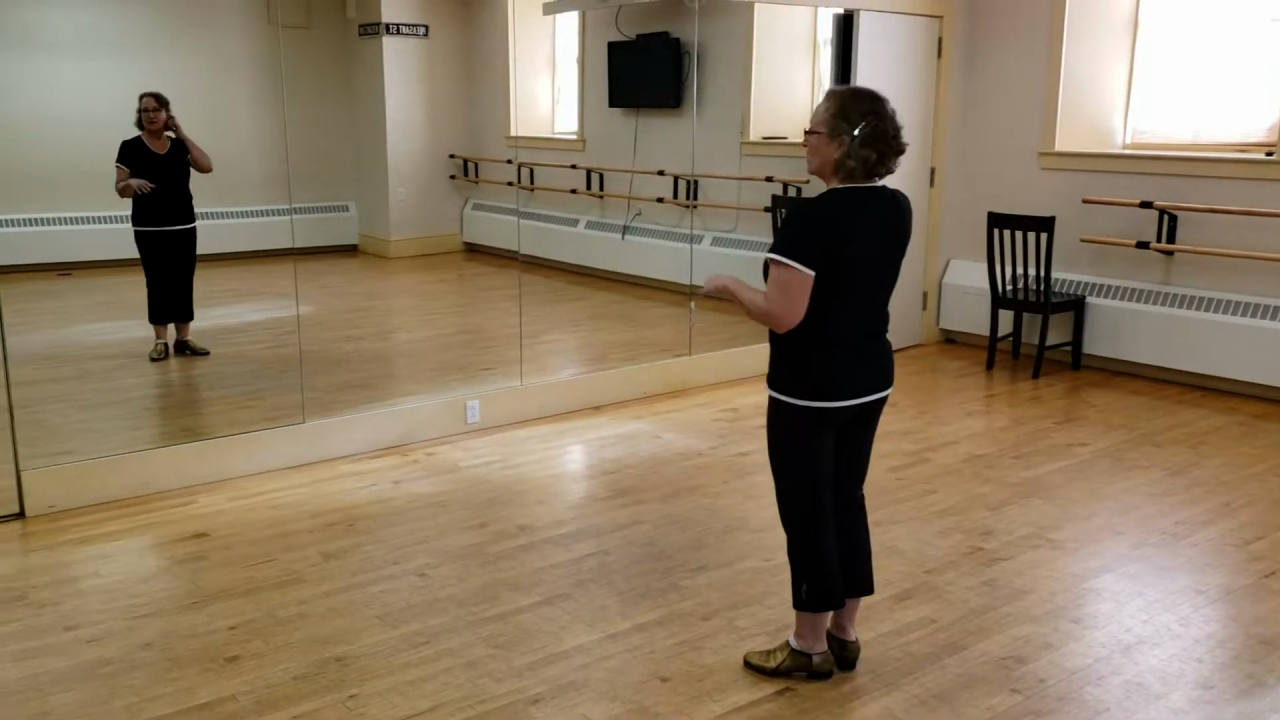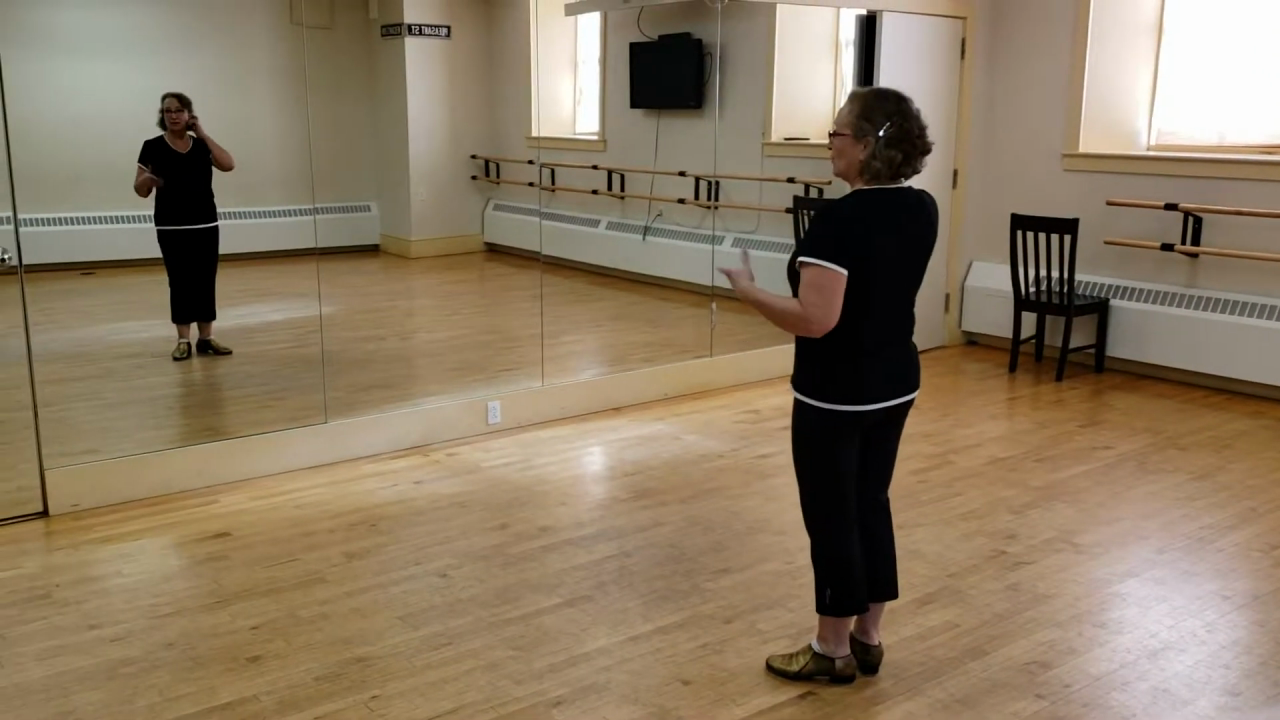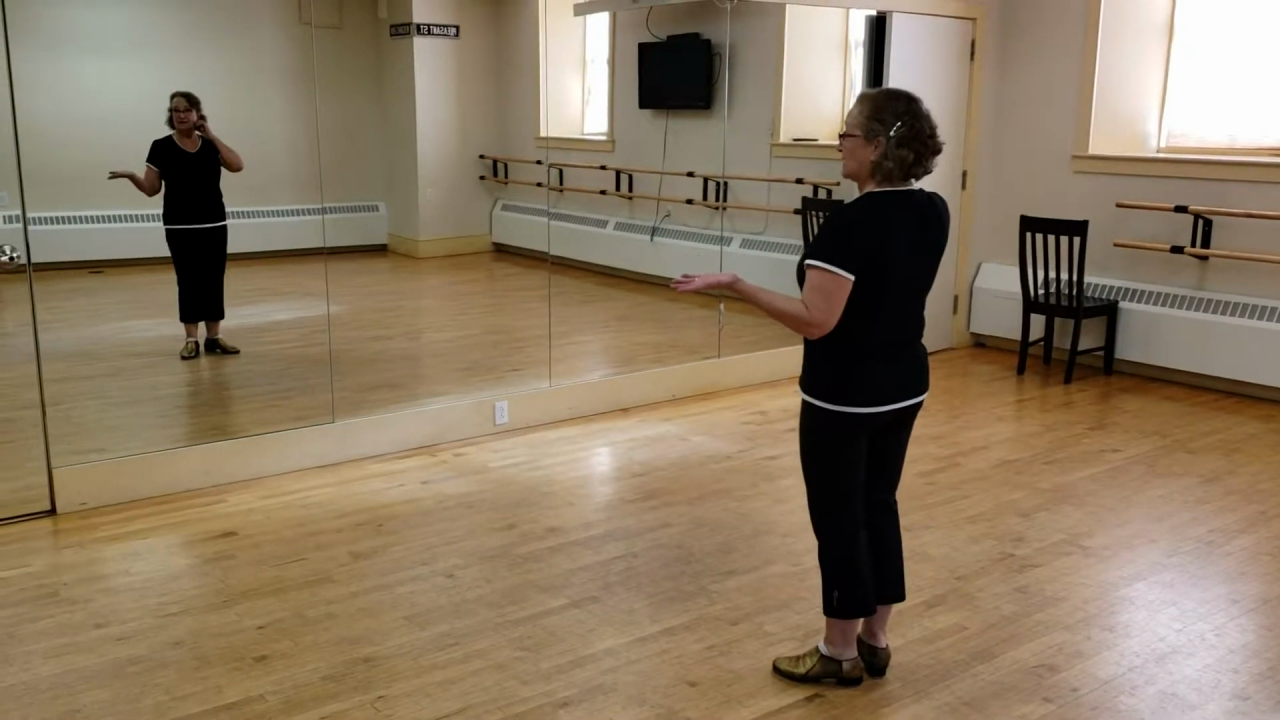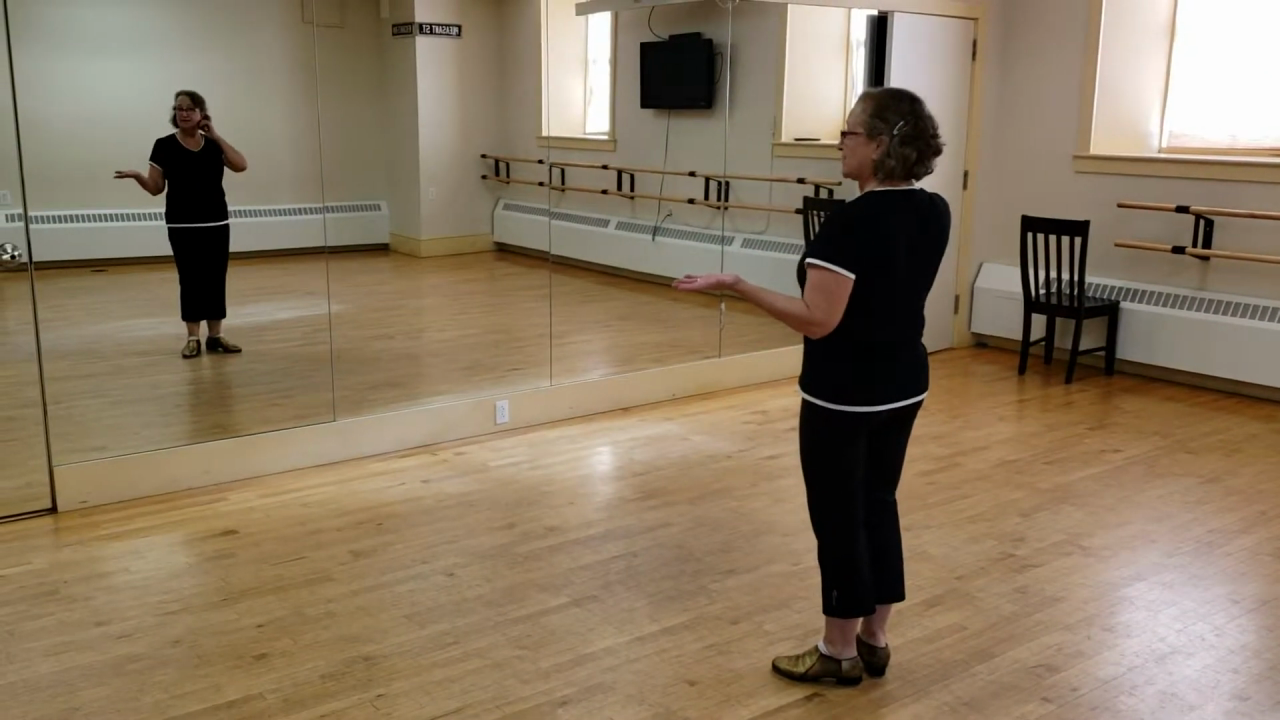
dt=0.4s
person 1, frame 1
left shoulder: (813, 218)
right shoulder: (896, 210)
left elbow: (781, 314)
left wrist: (730, 285)
left hip: (810, 391)
right hip: (871, 381)
left knee: (808, 513)
right knee: (846, 500)
left ankle: (810, 647)
right ankle: (845, 635)
person 1, frame 2
left shoulder: (841, 219)
right shoulder: (921, 210)
left elbow: (815, 318)
left wrist: (748, 289)
left hip: (834, 394)
right hip: (895, 383)
left knee: (832, 517)
right knee: (870, 505)
left ankle: (833, 651)
right ankle: (868, 638)
person 1, frame 3
left shoulder: (852, 222)
right shoulder: (933, 212)
left elbow: (815, 319)
left wrist: (734, 285)
left hip: (843, 396)
right hip: (905, 386)
left knee: (839, 517)
right knee: (879, 506)
left ankle: (840, 653)
right ankle: (876, 641)
person 1, frame 4
left shoulder: (852, 222)
right shoulder: (933, 213)
left elbow: (817, 318)
left wrist: (736, 286)
left hip: (843, 395)
right hip: (903, 385)
left knee: (838, 517)
right knee: (878, 506)
left ankle: (839, 653)
right ankle: (875, 640)
person 2, frame 1
left shoulder: (180, 146)
right shoulder: (130, 148)
left elbow: (206, 166)
right elbow: (120, 189)
left wrist: (182, 135)
right wrist: (133, 182)
left hip: (183, 226)
right hip: (149, 229)
left knee: (183, 281)
right knee: (157, 282)
left ankle: (184, 338)
right ankle: (160, 341)
person 2, frame 2
left shoulder: (202, 145)
right shoulder: (153, 147)
left elbow: (227, 165)
right elbow: (141, 190)
left wrist: (203, 135)
right wrist: (143, 181)
left hip: (205, 224)
right hip: (171, 227)
left knee: (205, 280)
right knee: (179, 282)
left ankle: (206, 337)
right ankle: (183, 340)
person 2, frame 3
left shoulder: (211, 145)
right shoulder: (161, 147)
left elbow: (237, 165)
right elbow: (152, 188)
left wrist: (212, 136)
right wrist: (132, 177)
left hip: (214, 224)
right hip: (180, 227)
left knee: (214, 280)
right knee: (188, 281)
left ankle: (214, 336)
right ankle: (191, 339)
person 2, frame 4
left shoulder: (213, 145)
right shoulder: (164, 146)
left elbow: (241, 165)
right elbow: (156, 187)
left wrist: (216, 136)
right wrist: (137, 176)
left hip: (216, 223)
right hip: (182, 225)
left knee: (216, 278)
right knee: (190, 279)
left ankle: (216, 335)
right ankle: (193, 338)
